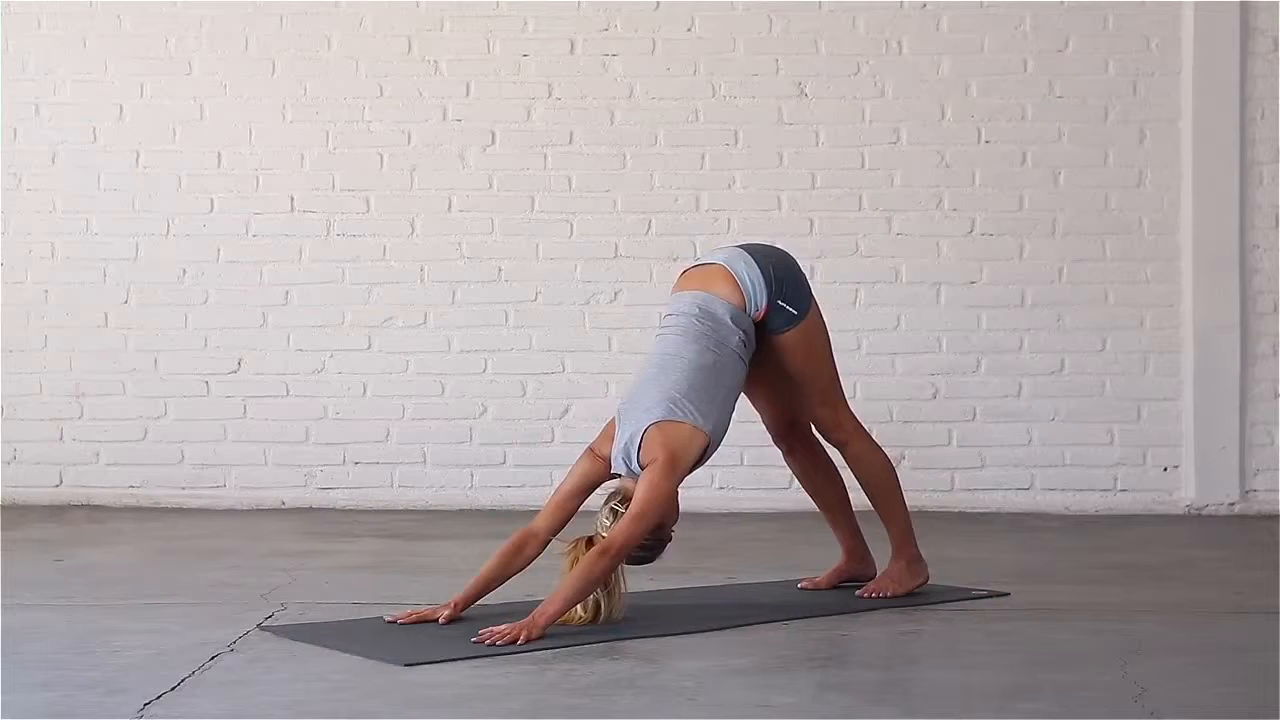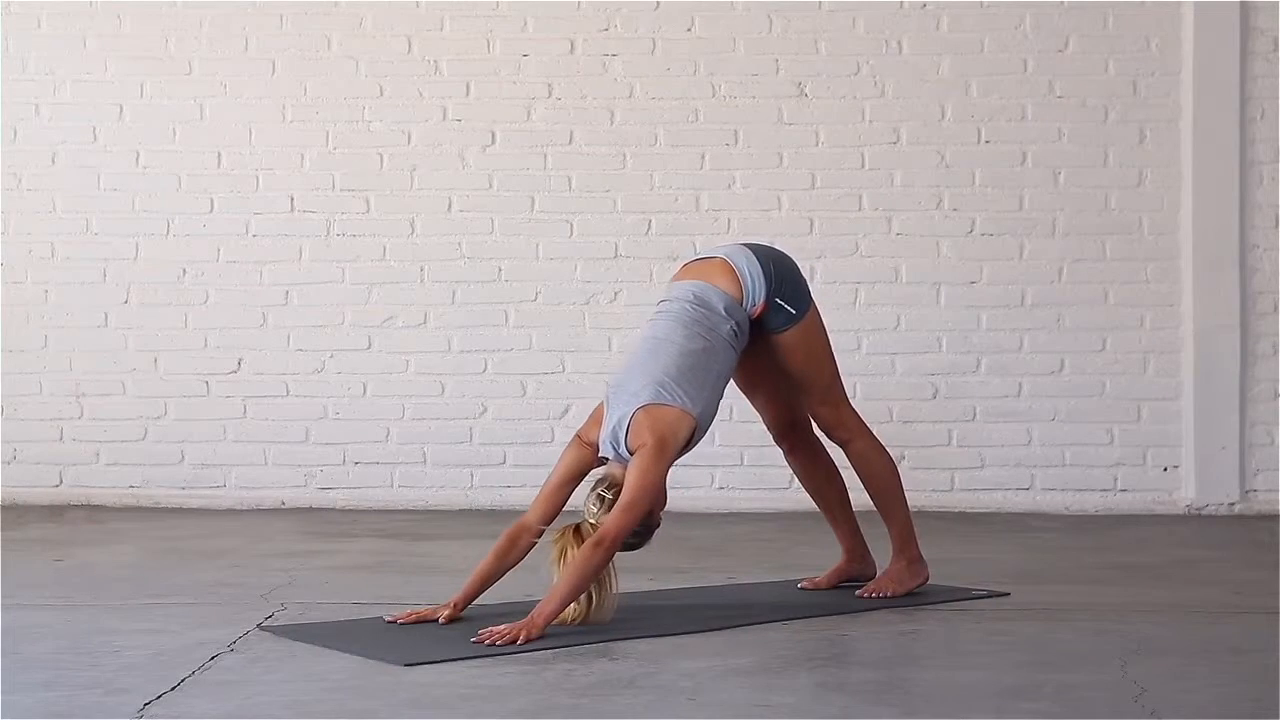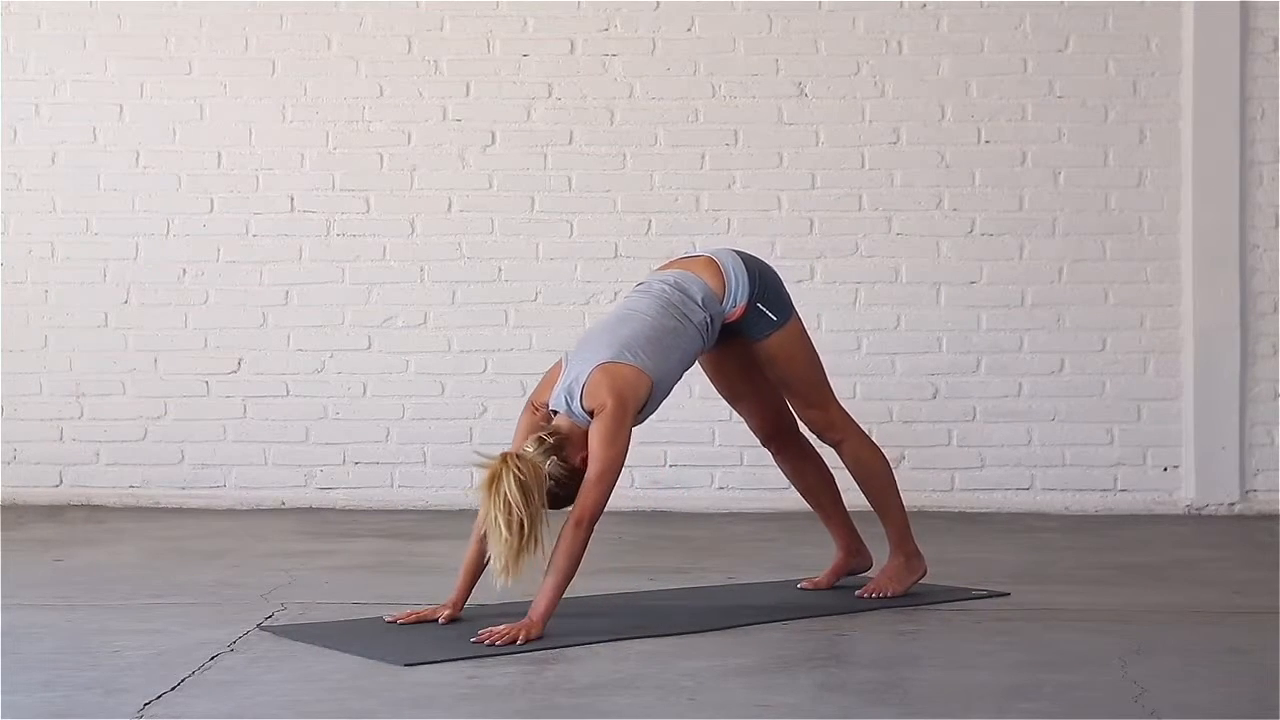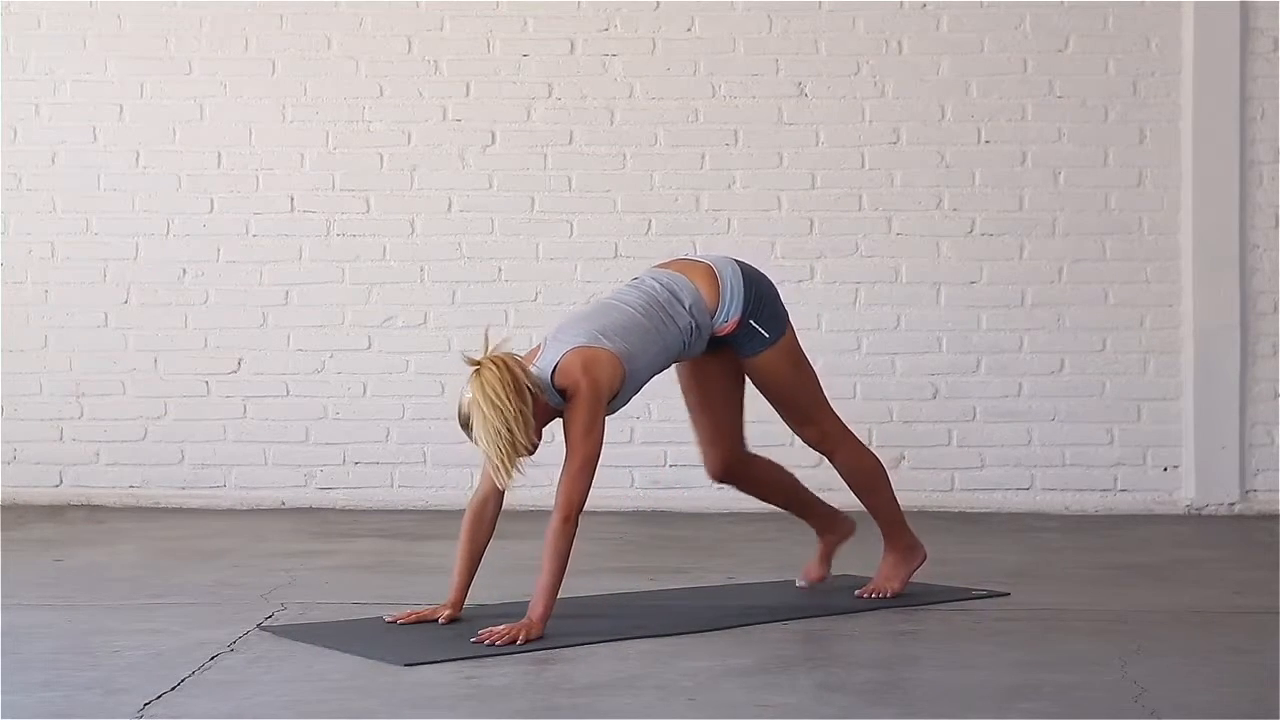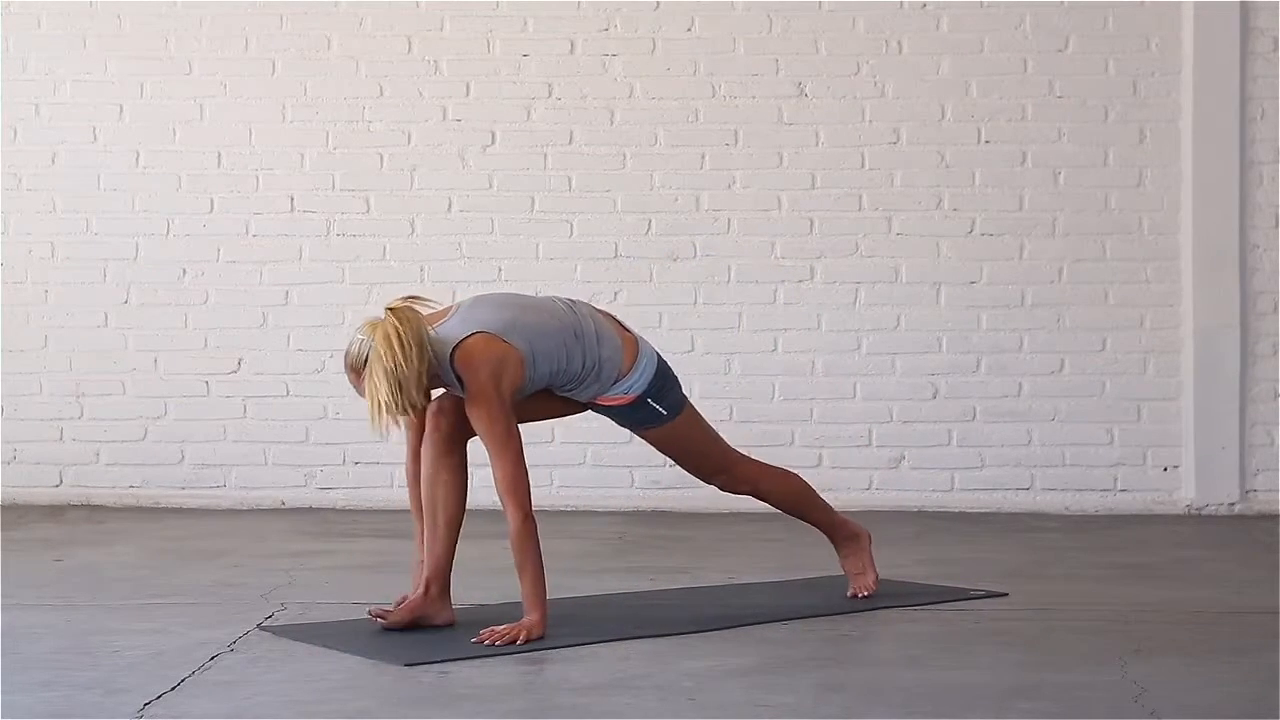
dt=1s
person 1, frame 1
left shoulder: (667, 450)
right shoulder: (612, 446)
left elbow: (609, 548)
right elbow: (535, 534)
left wrist: (538, 622)
right wrist: (457, 603)
left hip: (761, 281)
right hip: (714, 288)
left knee: (834, 424)
right knee: (791, 434)
left ankle: (908, 558)
right ankle: (856, 556)
person 1, frame 2
left shoulder: (654, 435)
right shoulder: (599, 432)
left elbow: (604, 541)
right elbow: (528, 525)
left wrist: (537, 620)
right wrist: (456, 603)
left hip: (757, 281)
right hip: (713, 287)
left knee: (836, 422)
right knee: (791, 432)
left ankle: (908, 558)
right ankle: (856, 557)
person 1, frame 3
left shoulder: (609, 396)
right shoulder: (547, 399)
left elbow: (584, 520)
right elbow: (496, 503)
left wrist: (535, 620)
right wrist: (454, 602)
left hip: (738, 288)
right hip: (699, 296)
left knee: (826, 422)
right knee: (776, 433)
left ankle: (905, 554)
right ankle: (851, 550)
person 1, frame 4
left shoulder: (580, 380)
right shoulder: (517, 381)
left elbow: (566, 511)
right elbow: (486, 498)
left wrist: (536, 619)
right wrist: (453, 601)
left hip: (733, 300)
right hip: (695, 306)
left knee: (821, 433)
right knee: (724, 464)
left ankle: (902, 545)
right ankle: (828, 525)
person 1, frame 5
left shoulder: (477, 369)
right shoulder: (412, 344)
left elbow: (517, 507)
right elbow: (418, 455)
left wrist: (535, 615)
right wrist: (425, 566)
left hip: (620, 373)
right hip: (572, 354)
left knee: (730, 473)
right knee: (442, 424)
left ankle: (845, 536)
right ankle: (434, 595)
